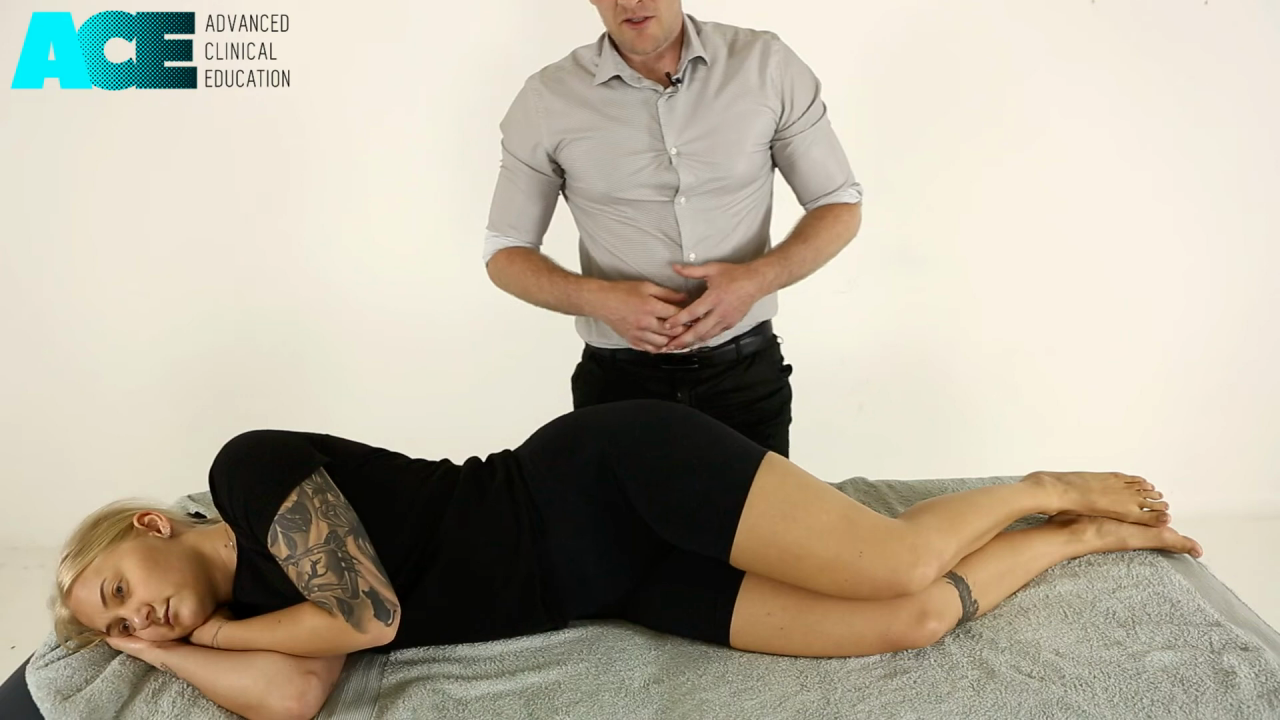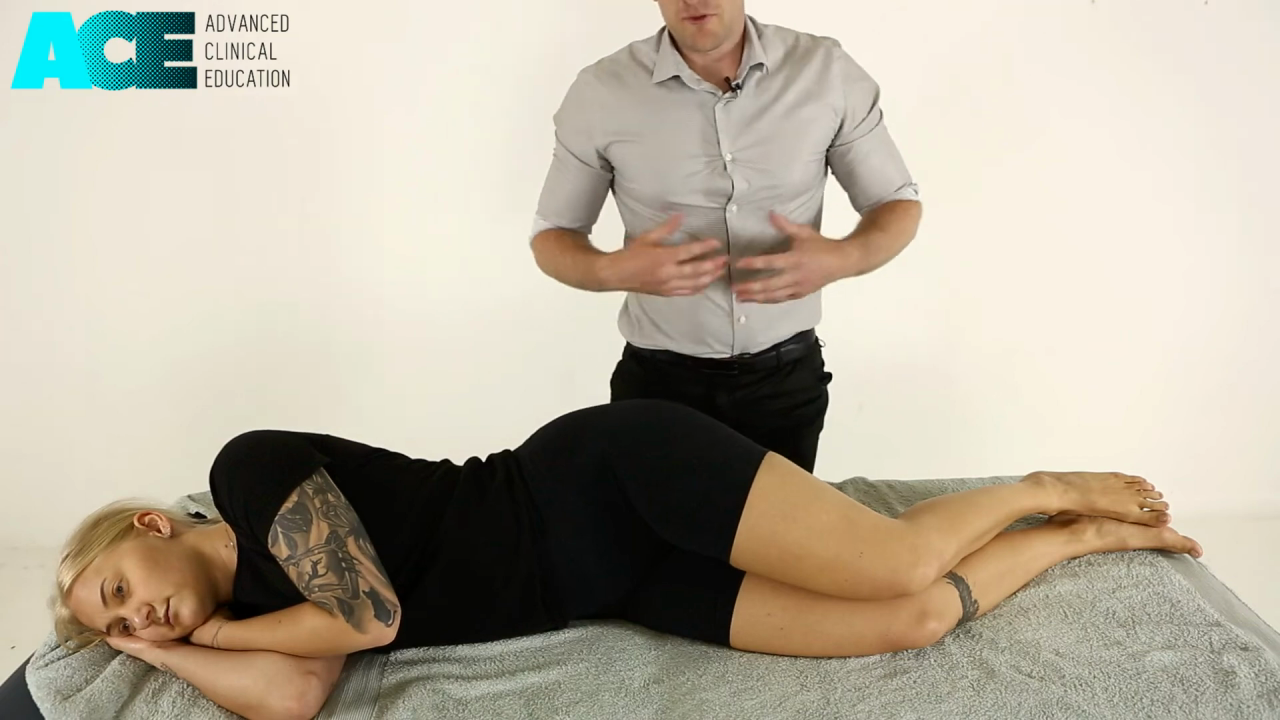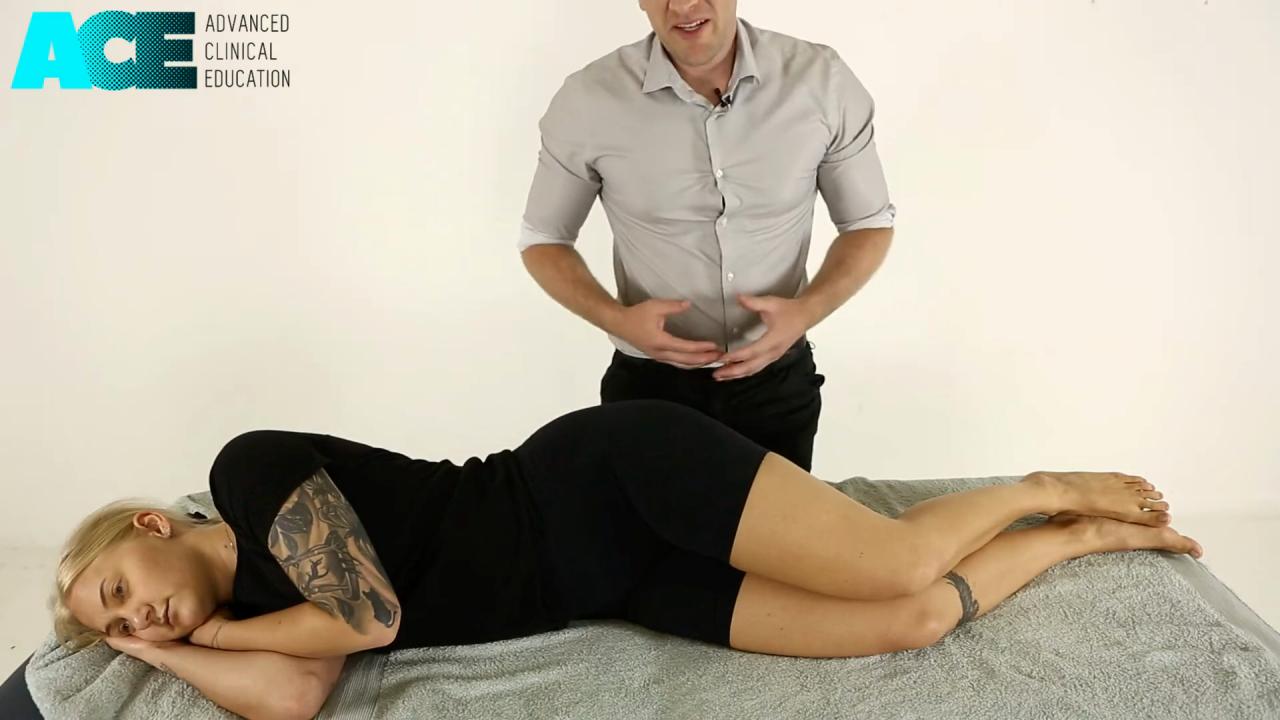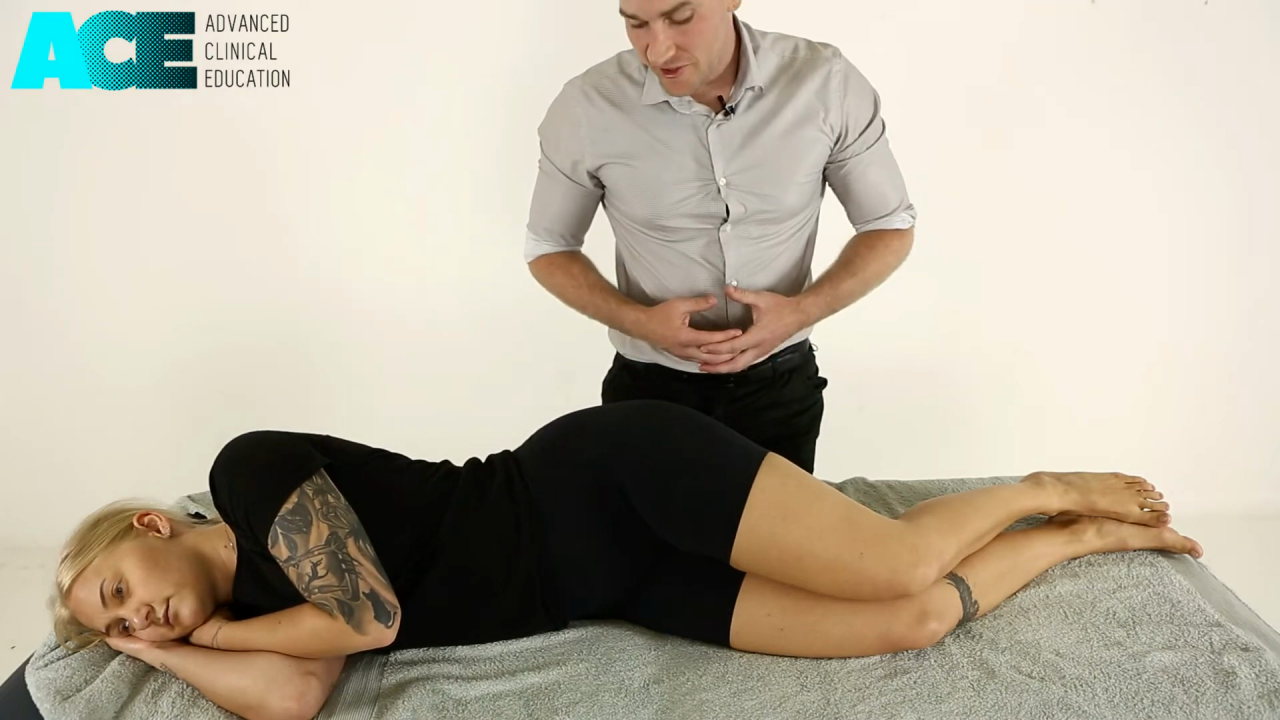
dt=0.5s
person 1, frame 1
left shoulder: (252, 470)
right shoulder: (265, 606)
left elbow: (374, 613)
left wrist: (213, 624)
left hip: (616, 474)
right hip: (622, 583)
left knee: (901, 570)
right knee: (910, 620)
left ankle: (1049, 488)
right ankle: (1086, 535)
person 1, frame 2
left shoulder: (250, 470)
right shoulder: (264, 604)
left elbow: (373, 612)
left wrist: (207, 626)
left hip: (611, 472)
right hip: (621, 589)
left knee: (899, 563)
right knee: (908, 618)
left ankle: (1049, 488)
right ankle: (1084, 536)
person 1, frame 3
left shoulder: (249, 470)
right shoulder: (265, 607)
left elbow: (375, 614)
left wrist: (220, 628)
left hip: (613, 475)
right hip: (622, 588)
left knee: (899, 569)
right knee: (913, 619)
left ankle: (1049, 490)
right ankle: (1082, 539)
person 1, frame 4
left shoulder: (251, 471)
right shoulder: (263, 603)
left elbow: (372, 615)
left wrist: (214, 627)
left hip: (609, 476)
right hip: (622, 587)
left knee: (899, 568)
right knee: (909, 621)
left ankle: (1051, 491)
right ankle: (1084, 536)
person 2, frame 1
left shoulder: (767, 65)
right shoulder: (547, 100)
left elbow: (840, 206)
right elbow: (505, 253)
left wrist: (759, 278)
right wrist: (598, 298)
left hip: (746, 371)
right hip: (619, 379)
person 2, frame 2
left shoulder: (827, 73)
right shoulder: (599, 93)
left elbow: (897, 203)
right elbow: (553, 234)
left wrist: (838, 259)
right wrist: (612, 270)
left hip: (786, 375)
right hip: (659, 379)
person 2, frame 3
left shoulder: (822, 81)
right shoulder: (587, 100)
left elbow: (870, 223)
right elbow: (543, 239)
left wrist: (809, 311)
right wrist: (615, 320)
left hip: (778, 381)
right hip: (649, 383)
person 2, frame 4
left shoulder: (826, 82)
right shoulder: (586, 107)
left elbow: (891, 226)
right elbow: (548, 248)
left wrist: (802, 311)
right wrist: (638, 321)
left hip: (781, 384)
right hip: (650, 387)
